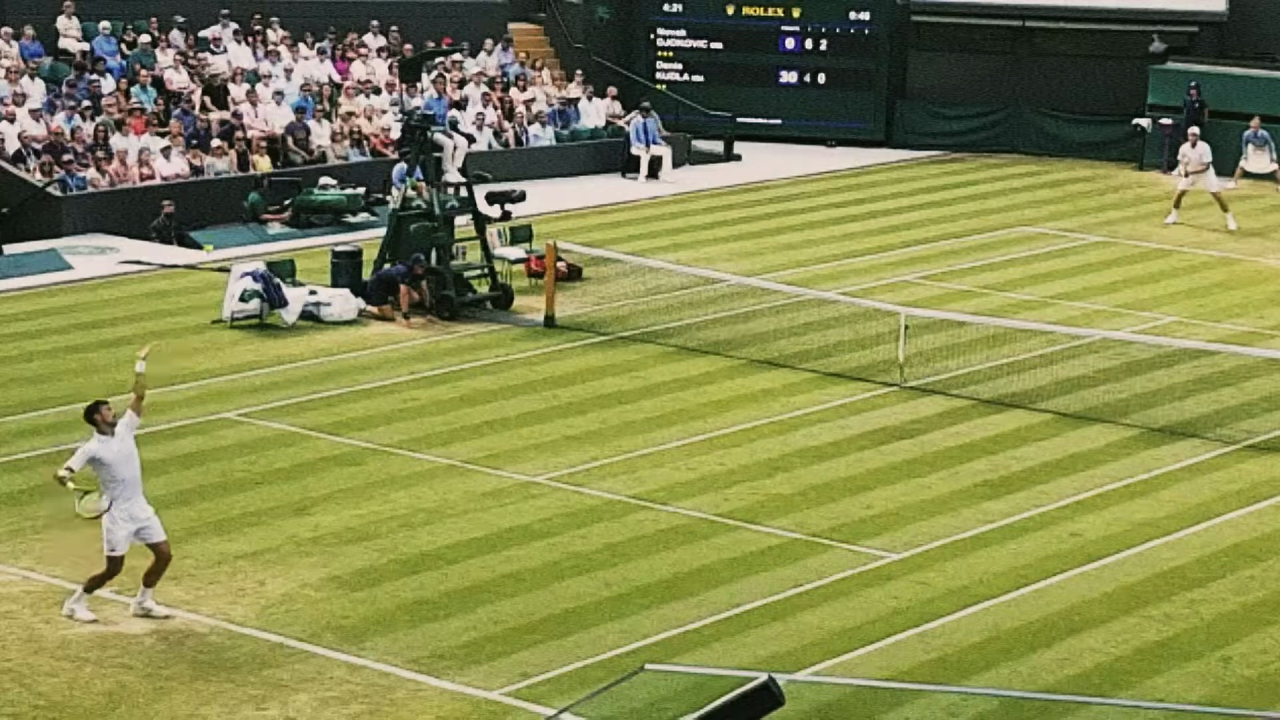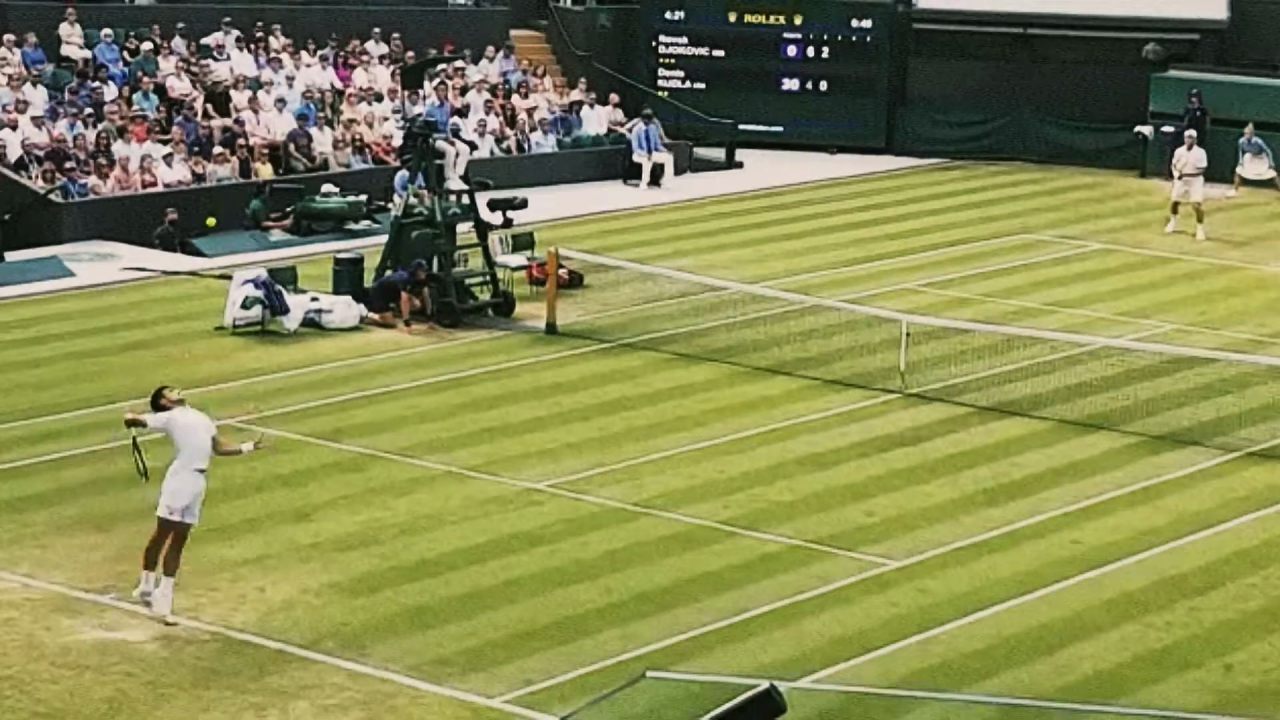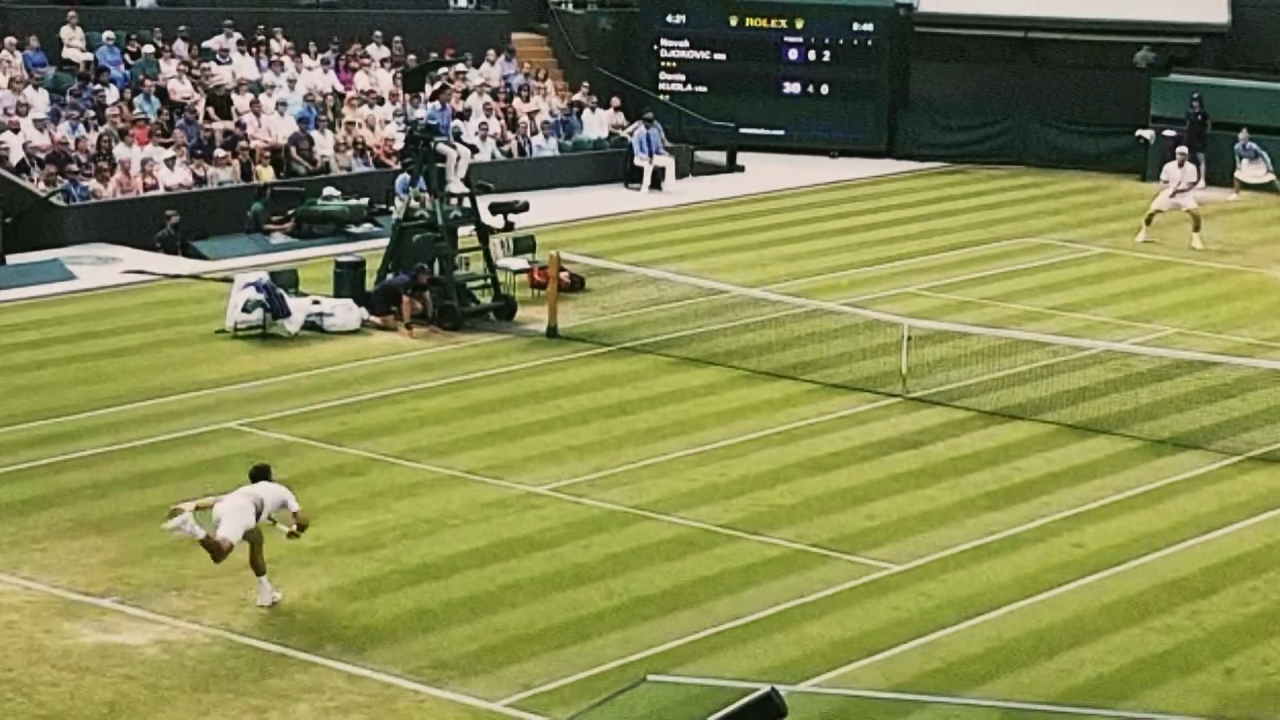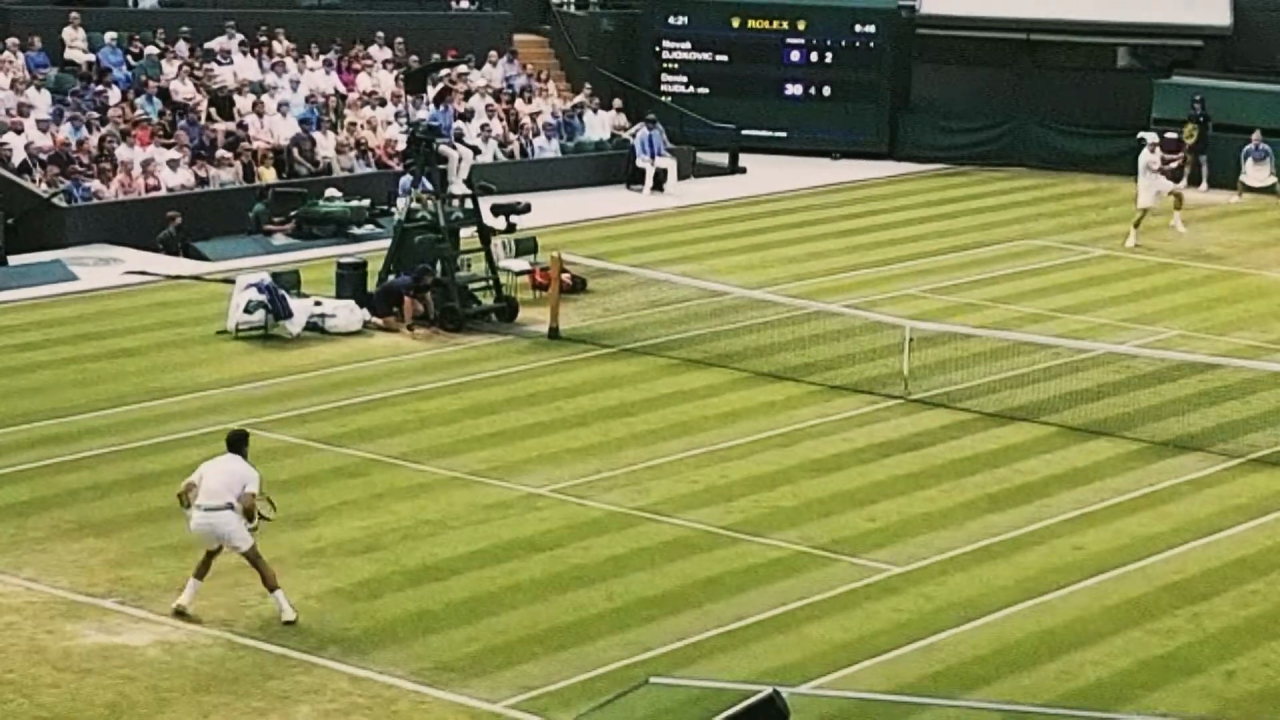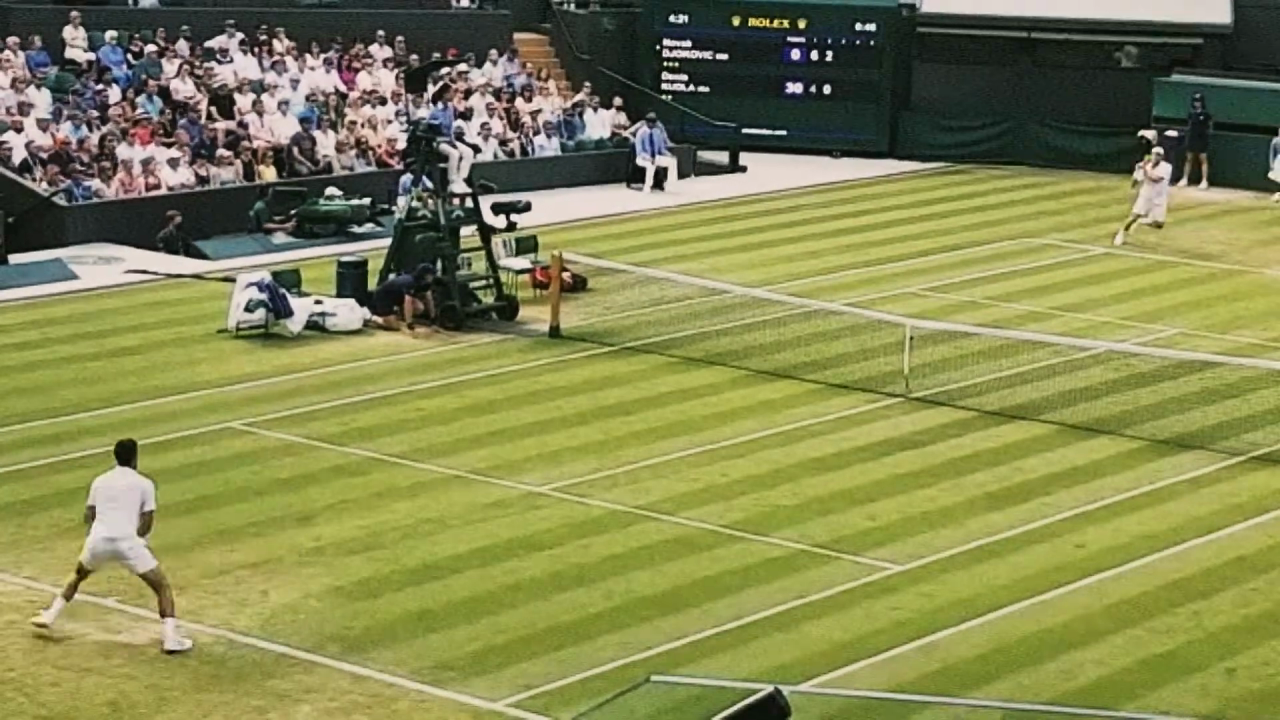
dt=0.5s
person 1, frame 1
left shoulder: (124, 430)
right shoulder: (91, 449)
left elbow: (138, 397)
right elbow: (61, 473)
left wrist: (140, 364)
right wrist: (65, 476)
left hip: (141, 508)
right hip: (117, 513)
left knee: (164, 555)
right knee: (113, 569)
left ankle: (142, 602)
right ankle: (75, 603)
person 1, frame 2
left shoulder: (200, 418)
right shoulder: (167, 417)
left elbow: (220, 448)
right elbow: (133, 421)
left wrist: (248, 447)
right wrist: (131, 418)
left hip: (196, 482)
right hip: (180, 482)
left knee: (178, 541)
right knee: (160, 535)
left ankle: (161, 599)
right ankle: (146, 587)
person 1, frame 3
left shoulder: (246, 490)
right shoulder: (283, 492)
left elbow: (212, 500)
right elbow: (303, 522)
left wrist: (189, 506)
right wrist: (295, 529)
left hip: (222, 509)
right hip: (241, 511)
left knee: (256, 538)
right knee: (218, 553)
left ankle: (265, 592)
right ankle: (191, 528)
person 1, frame 4
left shoulder: (208, 465)
right shoulder: (249, 472)
left elbow: (182, 492)
right elbow: (248, 506)
left wrist: (190, 511)
right wrist: (252, 523)
left hip: (199, 521)
right hip: (224, 519)
left knee: (211, 553)
right knee: (258, 562)
left ankle: (185, 600)
right ankle: (285, 609)
person 1, frame 5
left shoulder: (101, 481)
right shoulder: (145, 484)
left elbow: (89, 517)
right elbow: (148, 523)
right wrist: (137, 537)
left hip: (101, 540)
right hip: (128, 541)
left knee: (79, 575)
right knee: (163, 587)
left ankle: (52, 616)
right ankle: (171, 637)
